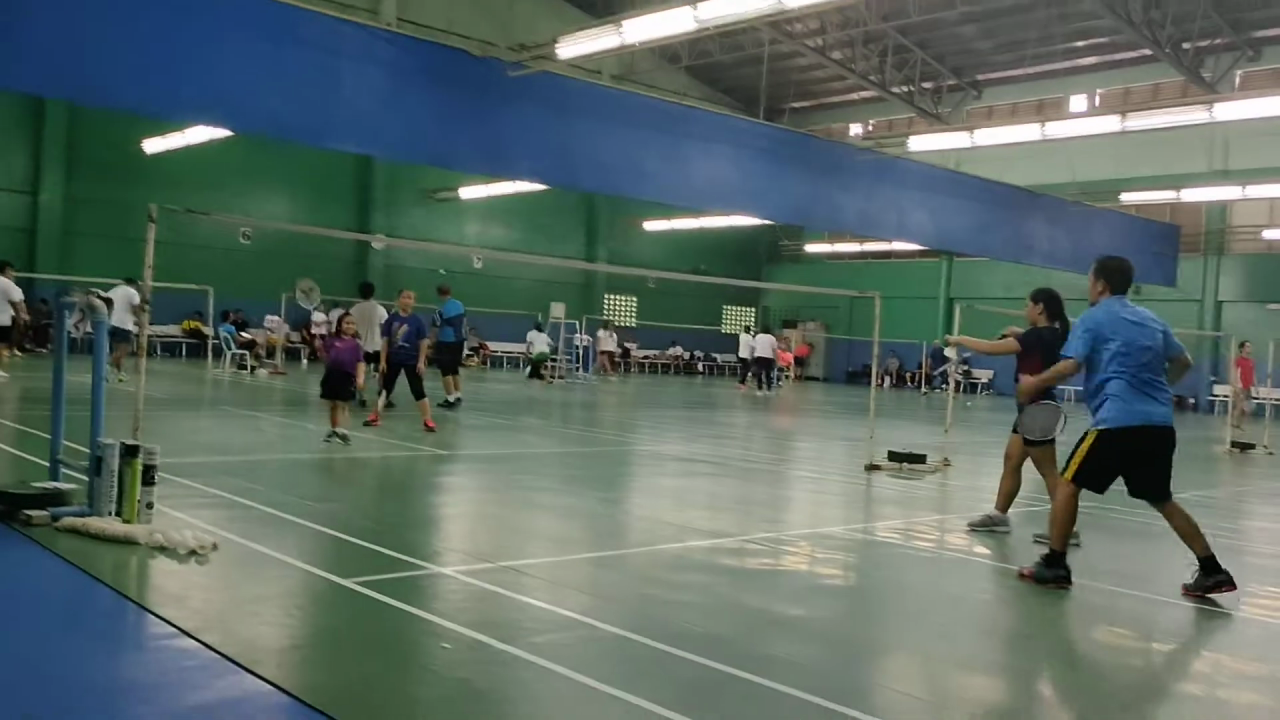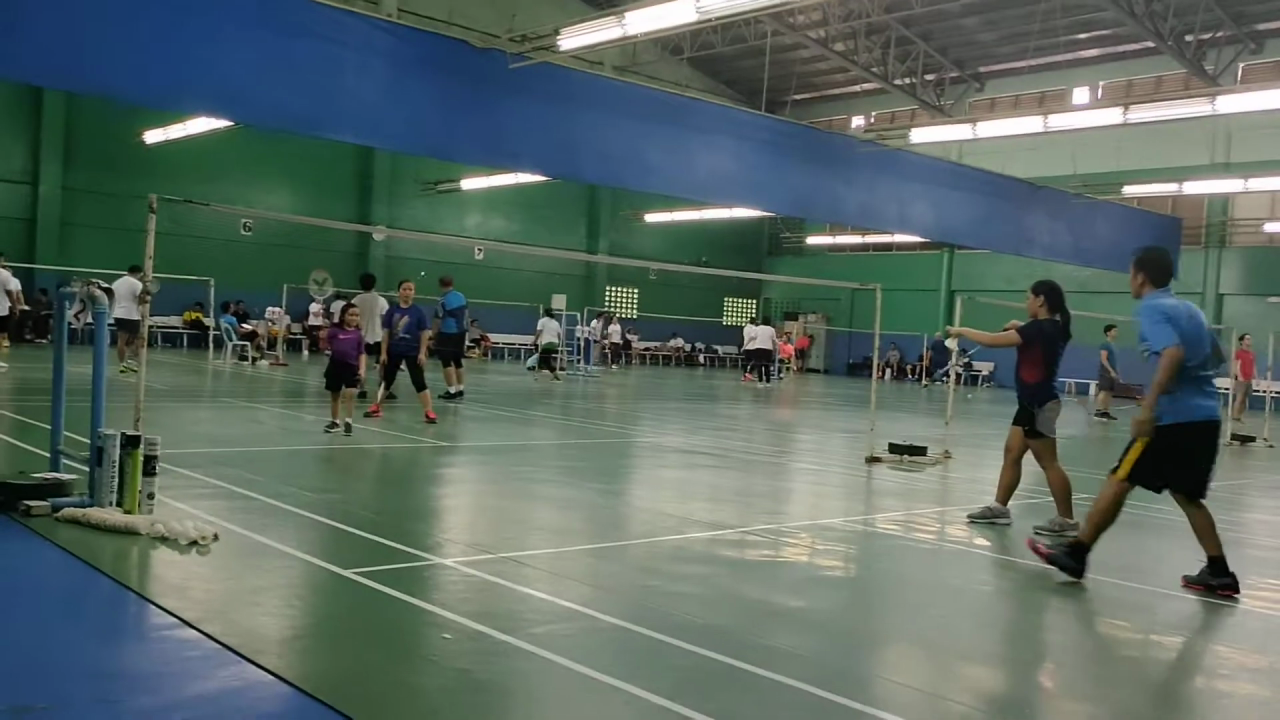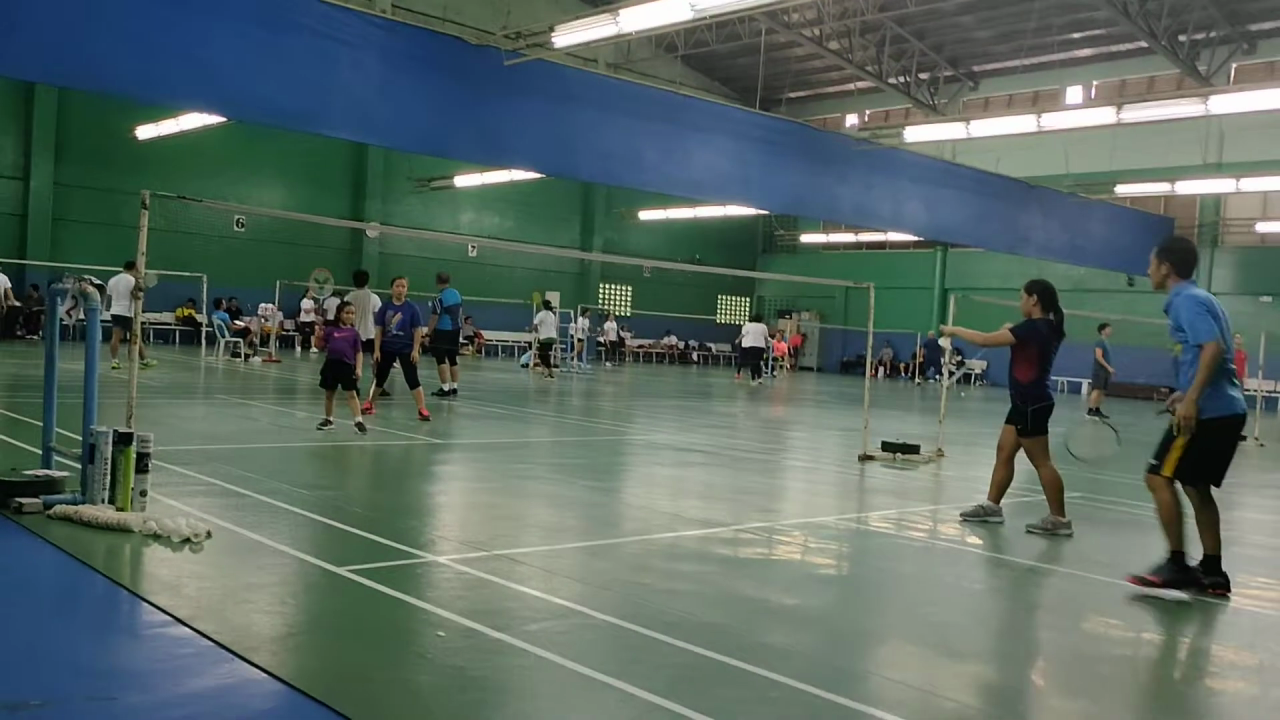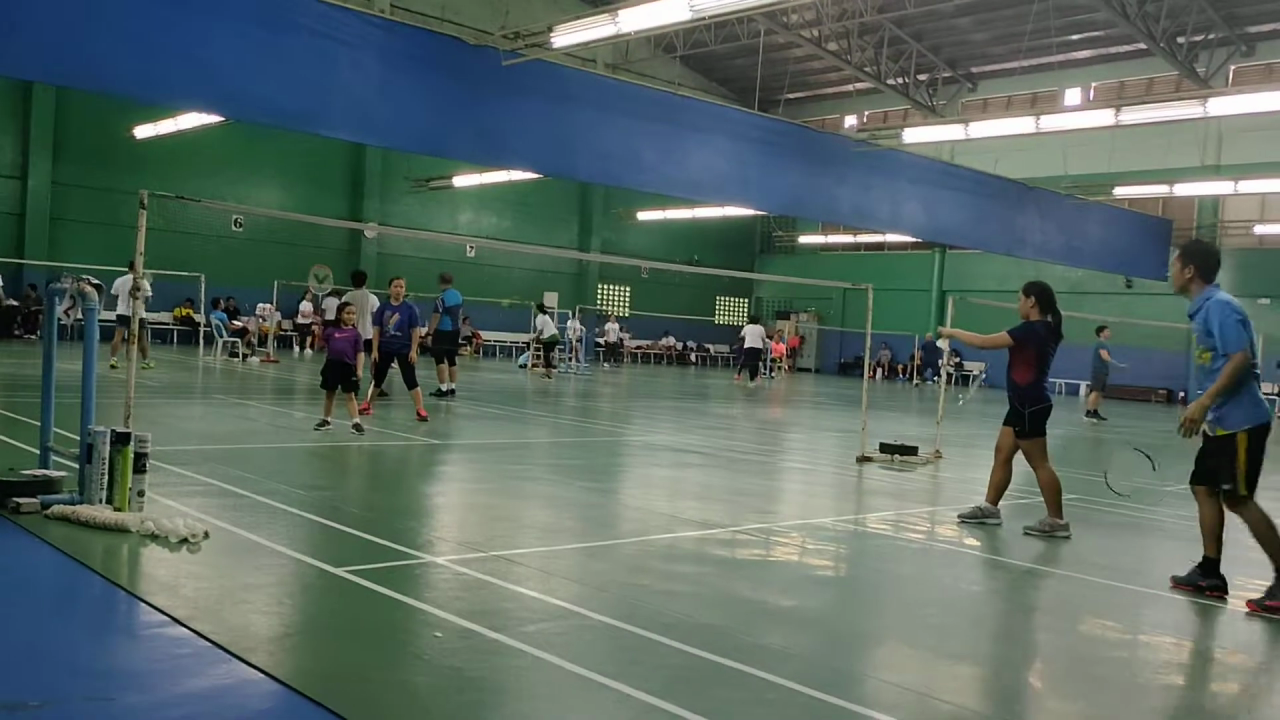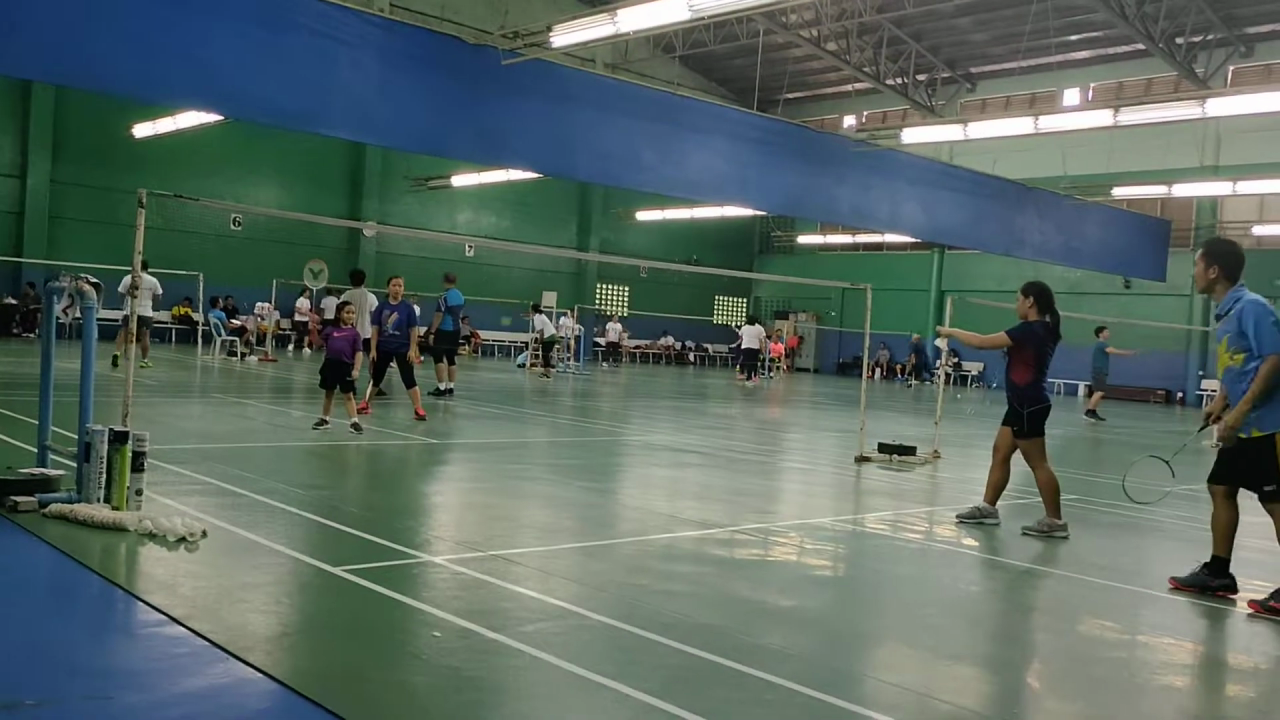
dt=0.2s
person 1, frame 1
left shoulder: (1093, 318)
right shoulder: (1152, 321)
left elbow: (1069, 366)
right elbow: (1183, 363)
left wrist: (1033, 384)
left hip: (1117, 422)
right hip: (1160, 424)
left knee: (1069, 483)
right knee: (1162, 500)
left ankle: (1053, 564)
right ankle: (1212, 570)
person 1, frame 2
left shoulder: (1151, 309)
right shoulder: (1191, 310)
left elbow: (1173, 355)
right elbow: (1217, 357)
left wrist: (1148, 404)
left hip: (1172, 417)
right hip: (1205, 418)
left knee: (1119, 482)
right knee: (1186, 495)
left ankle: (1075, 553)
right ankle: (1219, 571)
person 1, frame 3
left shoulder: (1185, 301)
right shoulder: (1195, 298)
left elbow: (1213, 348)
left wrist: (1191, 399)
right wrist: (1186, 392)
left hip: (1207, 413)
right hip: (1225, 410)
left knee: (1159, 478)
right knee: (1196, 487)
left ankle: (1175, 566)
right ankle: (1211, 569)
person 1, frame 4
left shoulder: (1219, 306)
right shoulder: (1206, 308)
left elbow: (1240, 359)
left wrist: (1201, 403)
right wrist: (1205, 404)
left hip: (1241, 422)
right hip: (1226, 420)
left knee: (1240, 501)
right knee: (1205, 491)
right ankle: (1209, 572)
person 1, frame 5
right shoulder: (1226, 310)
left wrist: (1240, 410)
right wrist: (1222, 405)
right hip: (1243, 425)
right knee: (1221, 490)
right ankle: (1218, 572)
person 2, frame 1
left shoulder: (1041, 336)
right shoulder: (1052, 335)
left elbow: (991, 348)
left wrist: (960, 339)
right wrist: (1020, 334)
left knee: (1048, 471)
right knee: (1011, 461)
right ankle: (999, 515)
person 2, frame 2
left shoulder: (1040, 328)
right shoulder: (1052, 328)
left elbow: (992, 340)
left wrist: (961, 330)
right wrist: (1021, 327)
left hip: (1038, 404)
right hip: (1033, 403)
left knee: (1049, 463)
right knee: (1012, 453)
left ankle: (1067, 520)
right ankle: (999, 507)
person 2, frame 3
left shoulder: (1034, 327)
right shoulder: (1047, 327)
left elbow: (985, 339)
left wrist: (955, 330)
right wrist: (1013, 330)
left hip: (1032, 404)
right hip: (1026, 402)
left knee: (1041, 461)
right knee: (1004, 451)
left ankle: (1059, 519)
right ankle: (992, 506)
person 2, frame 4
left shoulder: (1031, 330)
right shoulder: (1045, 329)
left elbow: (984, 342)
left wrist: (953, 332)
right wrist: (1010, 336)
left hip: (1029, 405)
right hip: (1024, 403)
left knee: (1039, 463)
right knee: (1002, 454)
left ankle: (1057, 521)
right ankle: (990, 508)
person 2, frame 5
left shoulder: (1029, 330)
right shoulder: (1043, 329)
left elbow: (982, 342)
left wrist: (951, 332)
right wrist: (1008, 344)
left hip: (1029, 405)
right hip: (1023, 403)
left knee: (1038, 463)
right knee: (1000, 453)
left ankle: (1055, 522)
right ankle: (988, 508)
